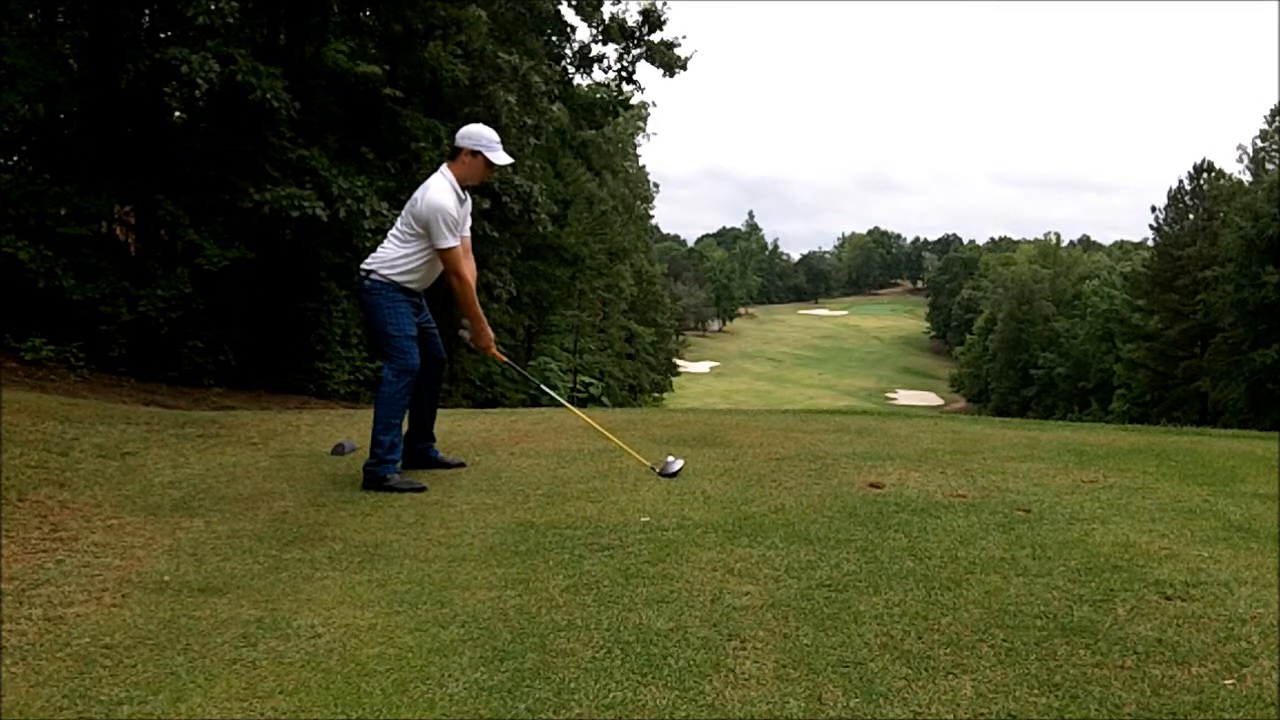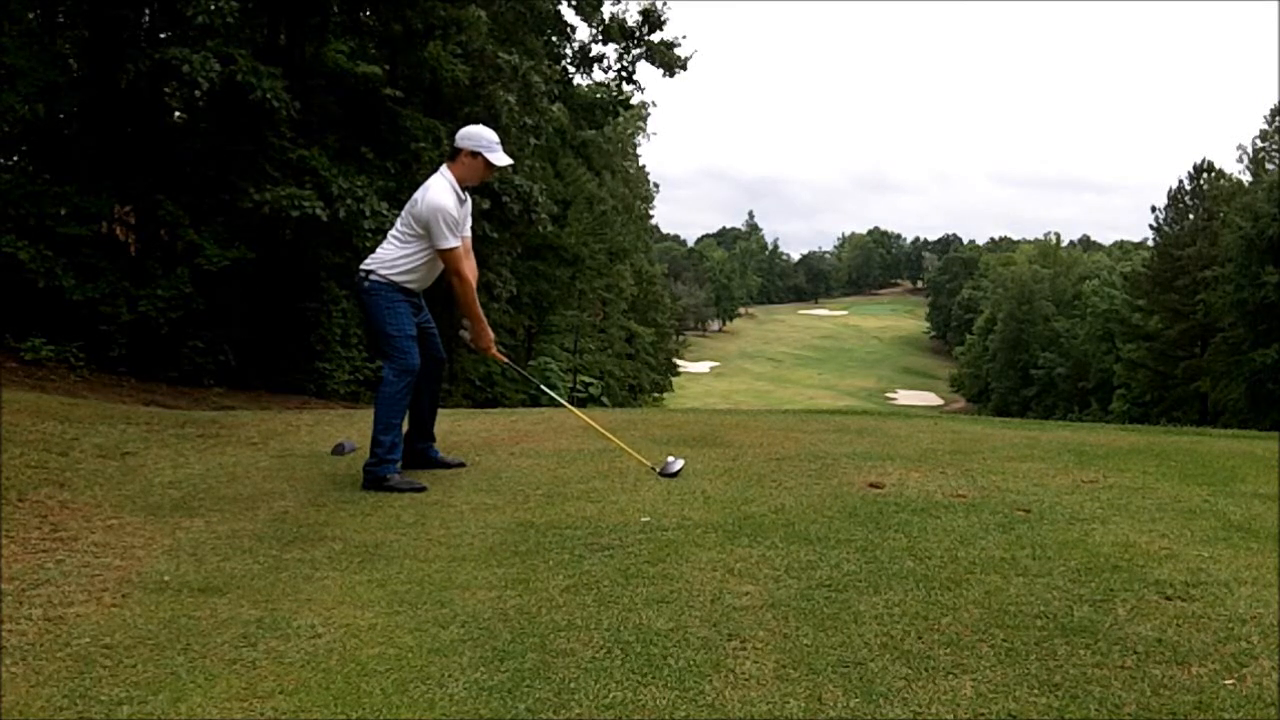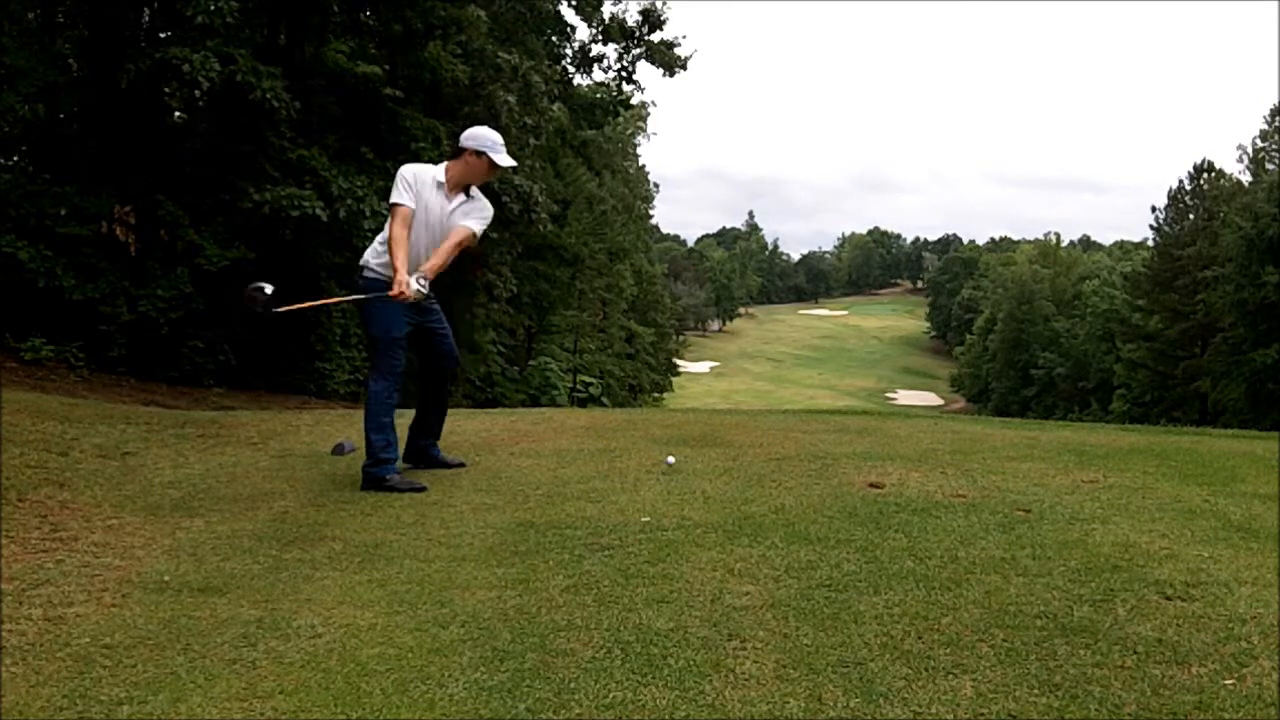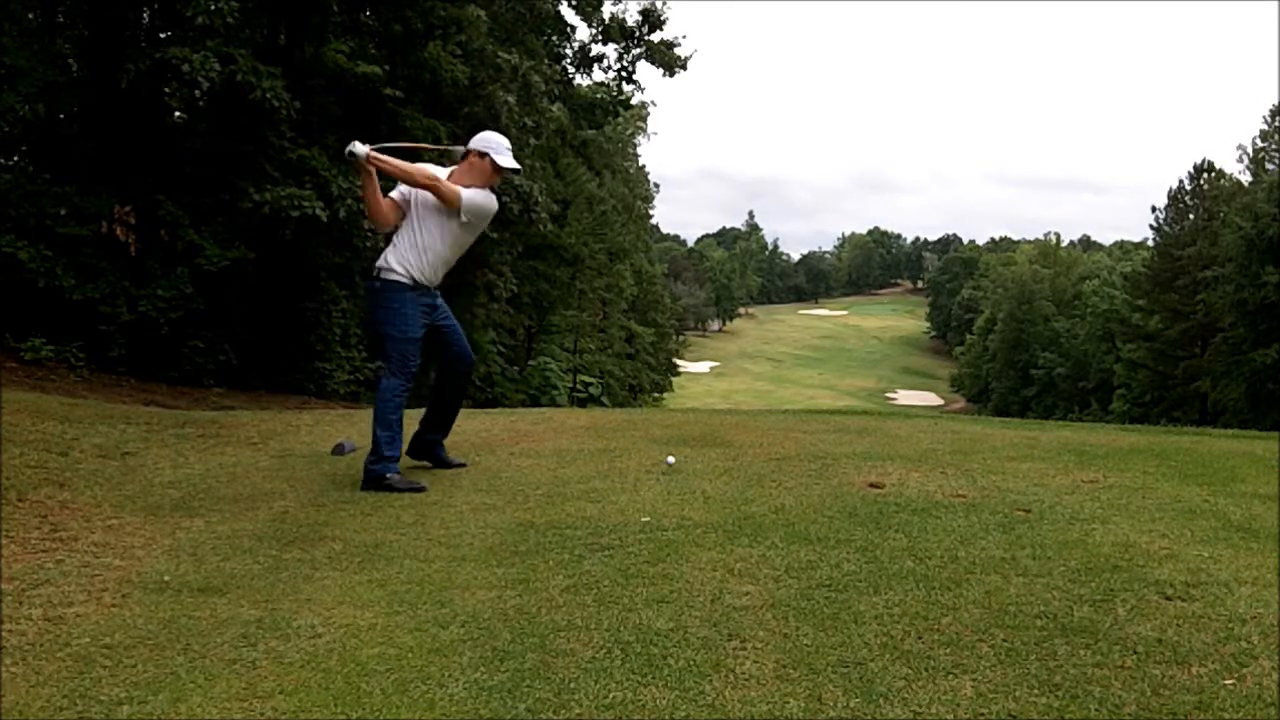
dt=0.4s
person 1, frame 1
left shoulder: (461, 196)
right shoulder: (440, 200)
left elbow: (466, 261)
right elbow: (456, 274)
left wrist: (471, 320)
right wrist: (480, 327)
left hip: (409, 290)
right hip: (385, 287)
left knee: (432, 362)
right knee: (404, 366)
left ankle: (419, 449)
right ankle: (381, 469)
person 1, frame 2
left shoulder: (461, 198)
right shoulder: (440, 200)
left elbow: (469, 261)
right elbow: (457, 273)
left wrist: (471, 321)
right wrist: (480, 327)
left hip: (407, 291)
right hip: (383, 287)
left knee: (432, 362)
right knee: (404, 367)
left ankle: (418, 448)
right ankle: (381, 469)
person 1, frame 3
left shoulder: (480, 206)
right shoulder: (412, 175)
left elbow: (452, 244)
right elbow: (397, 228)
left wrist: (420, 278)
right wrist: (400, 275)
left hip: (422, 291)
right hip: (382, 284)
left knee: (443, 363)
right knee: (388, 370)
left ankle: (423, 447)
right ankle: (380, 469)
person 1, frame 4
left shoulder: (486, 203)
right shoulder: (423, 185)
left elbow: (432, 183)
right elbow: (384, 221)
left wrist: (373, 160)
right wrist: (368, 172)
left hip: (428, 293)
right hip: (397, 288)
left knee: (460, 362)
right knee: (400, 370)
left ankle: (428, 444)
right ankle: (381, 467)
